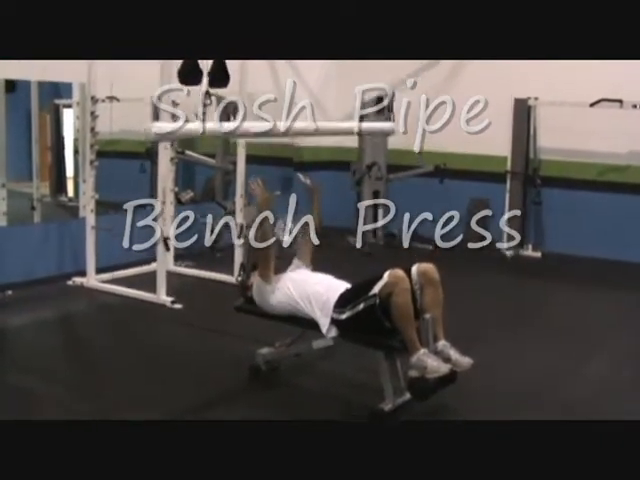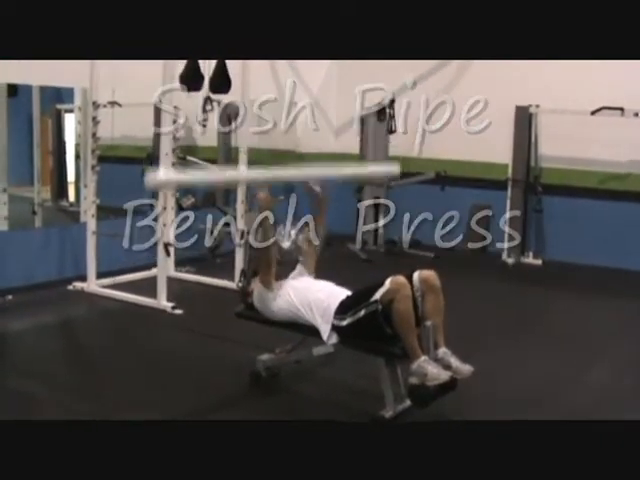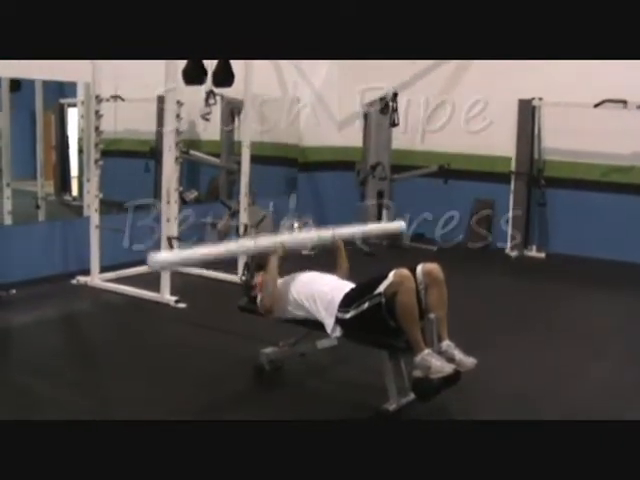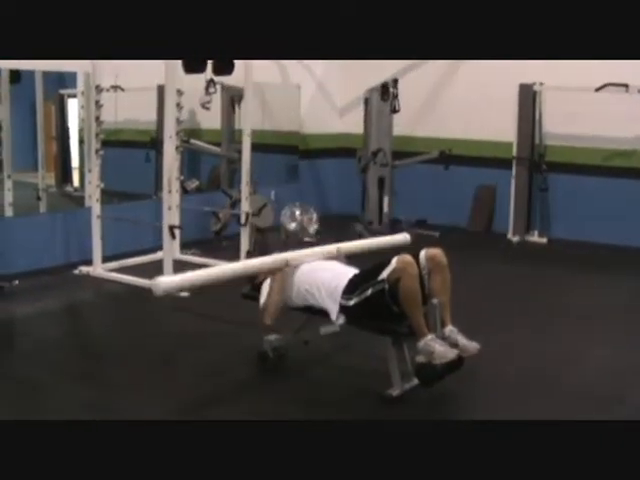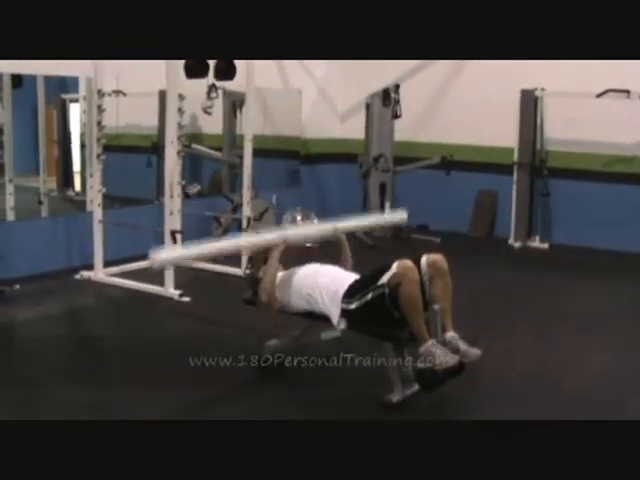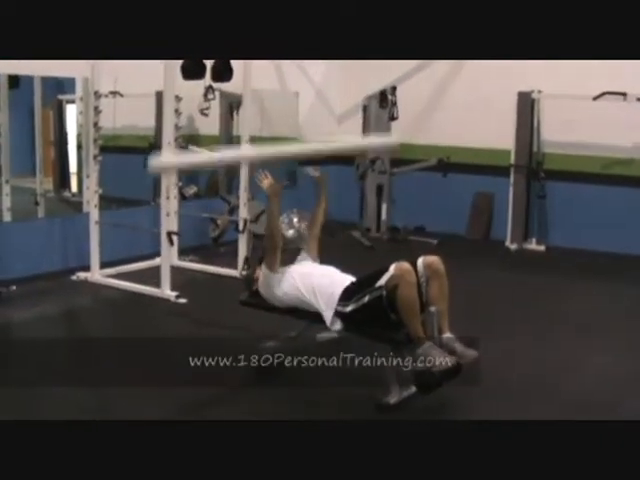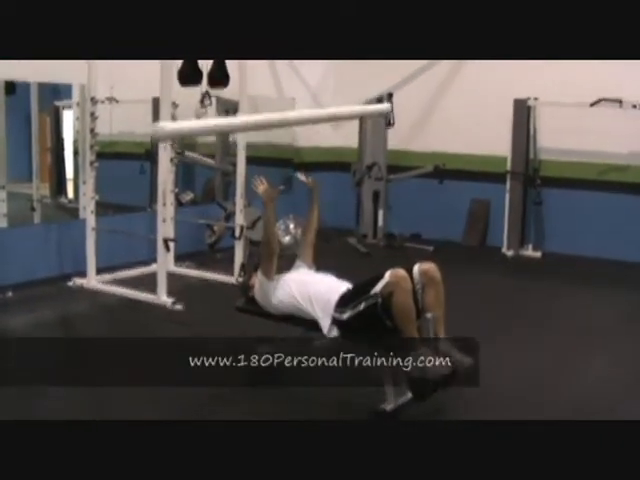
dt=0.2s
person 1, frame 1
left shoulder: (292, 276)
right shoulder: (265, 294)
left elbow: (308, 237)
right elbow: (264, 251)
left wrist: (314, 196)
right wrist: (263, 209)
left hip: (351, 300)
right hip: (339, 311)
left knee: (427, 272)
right knee: (396, 278)
left ankle: (440, 346)
right ankle: (417, 358)
person 1, frame 2
left shoulder: (292, 282)
right shoulder: (266, 300)
left elbow: (313, 245)
right elbow: (266, 258)
left wrist: (320, 203)
right wrist: (265, 212)
left hip: (352, 306)
right hip: (340, 318)
left knee: (428, 279)
right knee: (398, 285)
left ankle: (441, 354)
right ankle: (418, 365)
person 1, frame 3
left shoulder: (295, 282)
right shoulder: (269, 299)
left elbow: (342, 275)
right elbow: (268, 305)
left wrist: (339, 244)
right wrist: (273, 259)
left hip: (354, 298)
right hip: (343, 310)
left knee: (431, 271)
right knee: (401, 277)
left ankle: (444, 345)
right ankle: (421, 358)
person 1, frame 4
left shoulder: (298, 270)
right shoulder: (271, 286)
right elbow: (269, 321)
left wrist: (341, 257)
right wrist: (279, 272)
left hip: (358, 285)
right hip: (347, 298)
left knee: (435, 257)
right knee: (405, 263)
left ankle: (448, 331)
right ankle: (425, 343)
person 1, frame 5
left shoulder: (298, 274)
right shoulder: (277, 284)
left elbow: (347, 268)
right elbow: (266, 298)
left wrist: (342, 239)
right wrist: (275, 252)
left hip: (359, 289)
right hip: (349, 304)
left knee: (436, 262)
right knee: (405, 269)
left ankle: (449, 338)
right ankle: (427, 349)
person 1, frame 6
left shoulder: (300, 267)
right shoulder: (271, 285)
left elbow: (314, 232)
right elbow: (272, 245)
left wrist: (322, 188)
right wrist: (273, 197)
left hip: (355, 291)
right hip: (344, 304)
left knee: (433, 264)
right knee: (402, 271)
left ankle: (446, 340)
right ankle: (424, 351)
person 1, frame 7
left shoulder: (296, 277)
right shoulder: (266, 293)
left elbow: (308, 240)
right elbow: (269, 251)
left wrist: (314, 196)
right wrist: (269, 205)
left hip: (353, 298)
left knee: (428, 271)
right knee: (398, 278)
